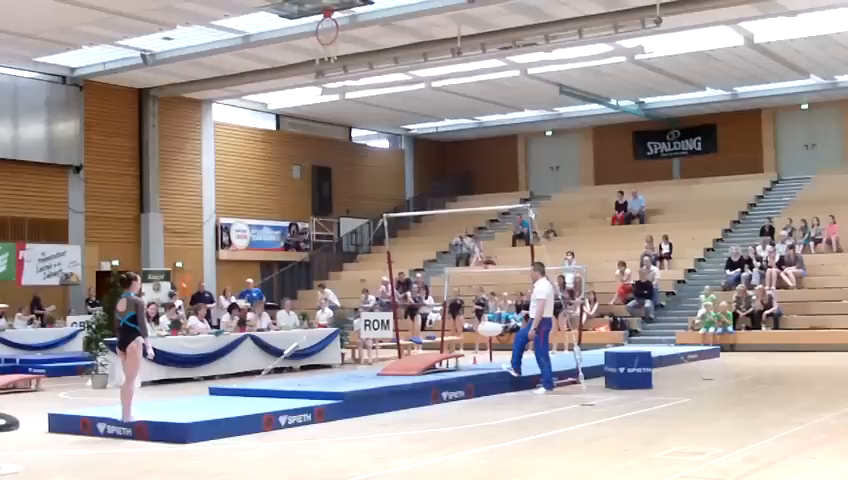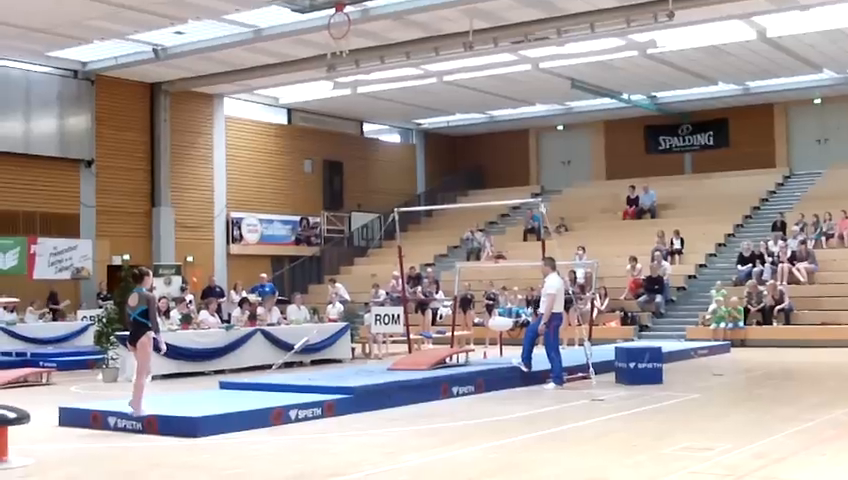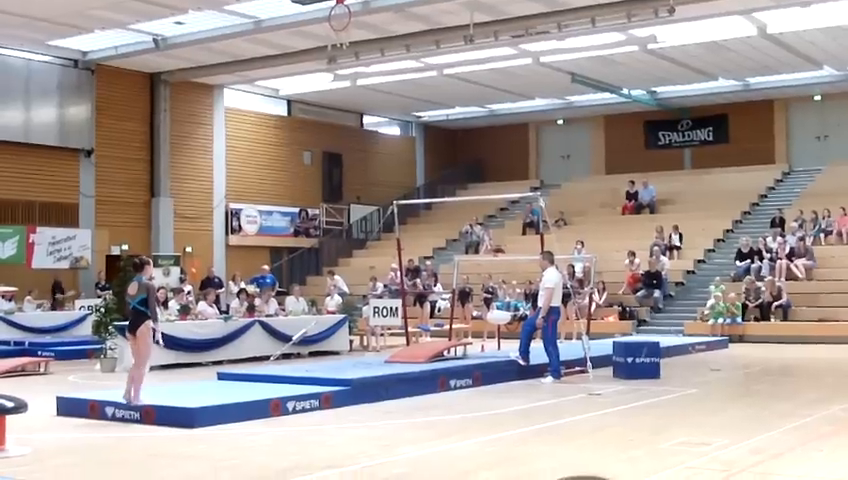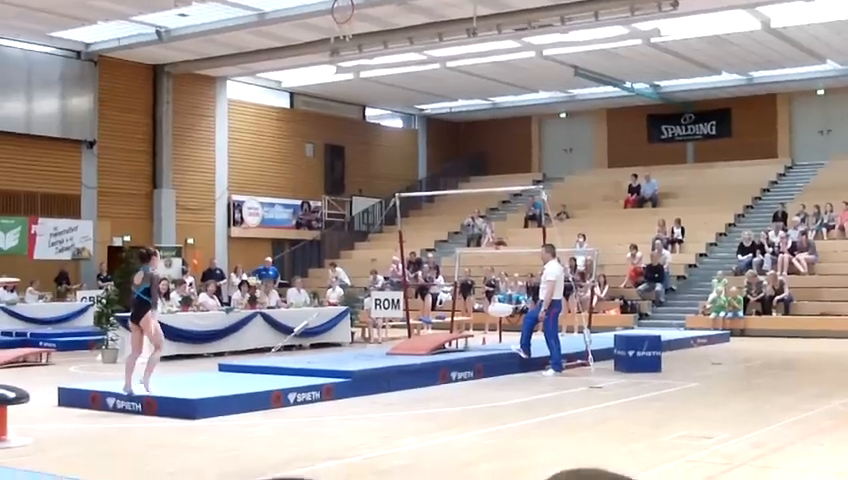
dt=0.2s
person 1, frame 1
left shoulder: (119, 302)
right shoulder: (137, 301)
left elbow: (118, 326)
right elbow: (141, 325)
right wrist: (148, 345)
left hip: (121, 342)
right hip: (133, 342)
left knee: (127, 379)
right knee: (130, 381)
left ankle: (125, 413)
right ankle: (127, 416)
person 1, frame 2
left shoulder: (130, 297)
right shoulder: (149, 296)
left elbow: (129, 321)
right elbow: (153, 320)
right wrist: (160, 340)
left hip: (132, 337)
right hip: (143, 337)
left knee: (144, 371)
right knee: (142, 374)
left ankle: (134, 402)
right ankle: (137, 410)
person 1, frame 3
left shoulder: (130, 286)
right shoulder: (148, 285)
left elbow: (129, 309)
right elbow: (152, 309)
right wrist: (158, 330)
left hip: (131, 326)
right hip: (143, 325)
left knee: (138, 362)
right knee: (144, 362)
left ankle: (128, 393)
right ankle: (135, 396)
person 1, frame 4
left shoulder: (136, 276)
right shoulder: (153, 275)
right elbow: (153, 298)
right wrist: (154, 318)
left hip: (134, 315)
right hip: (145, 315)
left knee: (135, 352)
right knee: (159, 347)
left ankle: (127, 385)
right ankle: (146, 377)
person 2, frame 1
left shoulder: (542, 286)
right shoulder: (543, 285)
left elbow: (540, 310)
left wrist: (533, 328)
left hip: (541, 322)
right hip: (536, 321)
left knee: (541, 355)
right knee: (519, 337)
left ankle: (547, 385)
right ankle: (515, 367)
person 2, frame 2
left shoulder: (552, 281)
right shoulder: (555, 279)
left elbow: (550, 305)
left wrist: (543, 323)
right wrist: (542, 320)
left hip: (551, 317)
right hip: (548, 316)
left knee: (552, 349)
right knee: (530, 332)
left ankle: (557, 380)
right ankle: (525, 362)
person 2, frame 3
left shoulder: (550, 275)
right shoulder: (553, 274)
left elbow: (548, 299)
left wrist: (541, 317)
right wrist: (540, 314)
left hip: (549, 311)
right hip: (545, 310)
left knee: (549, 343)
right knee: (527, 326)
left ankle: (555, 374)
right ankle: (523, 356)
person 2, frame 4
left shoulder: (552, 268)
right shoulder: (554, 267)
left elbow: (550, 292)
left wrist: (543, 310)
right wrist: (543, 307)
left hip: (550, 304)
right hip: (546, 303)
left knee: (551, 336)
right knee: (528, 319)
left ankle: (556, 367)
right ankle: (524, 349)
